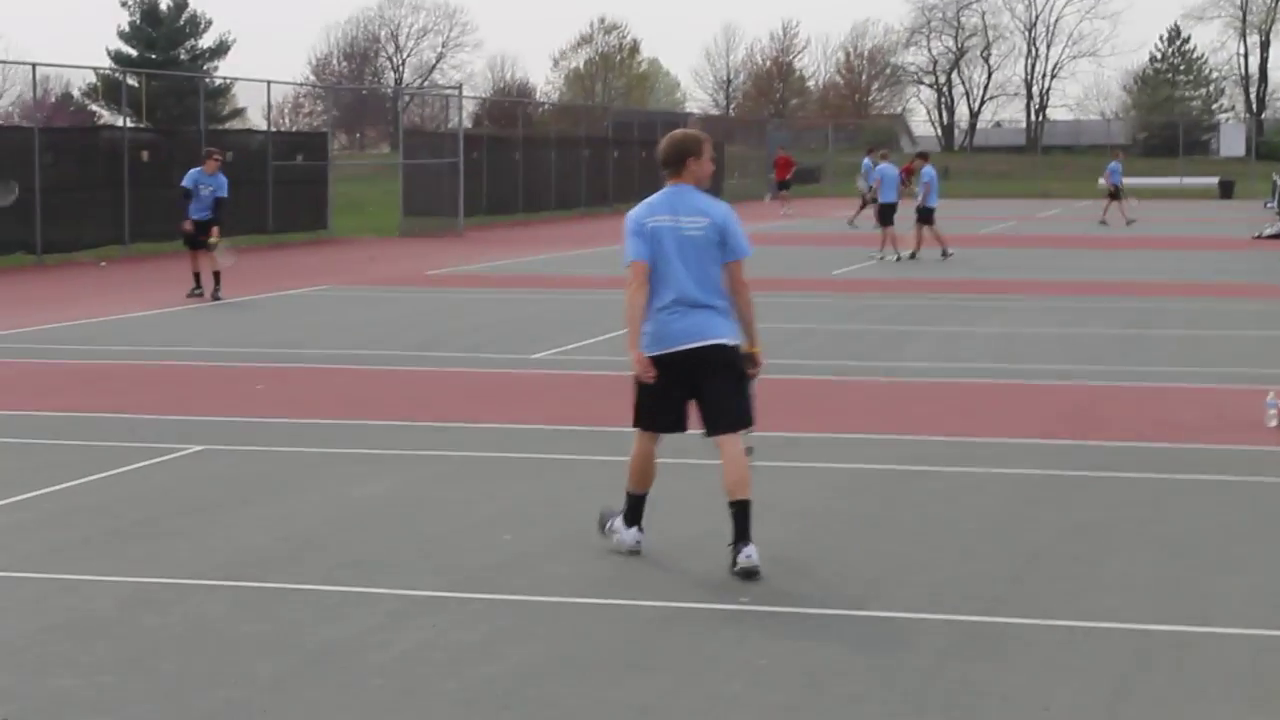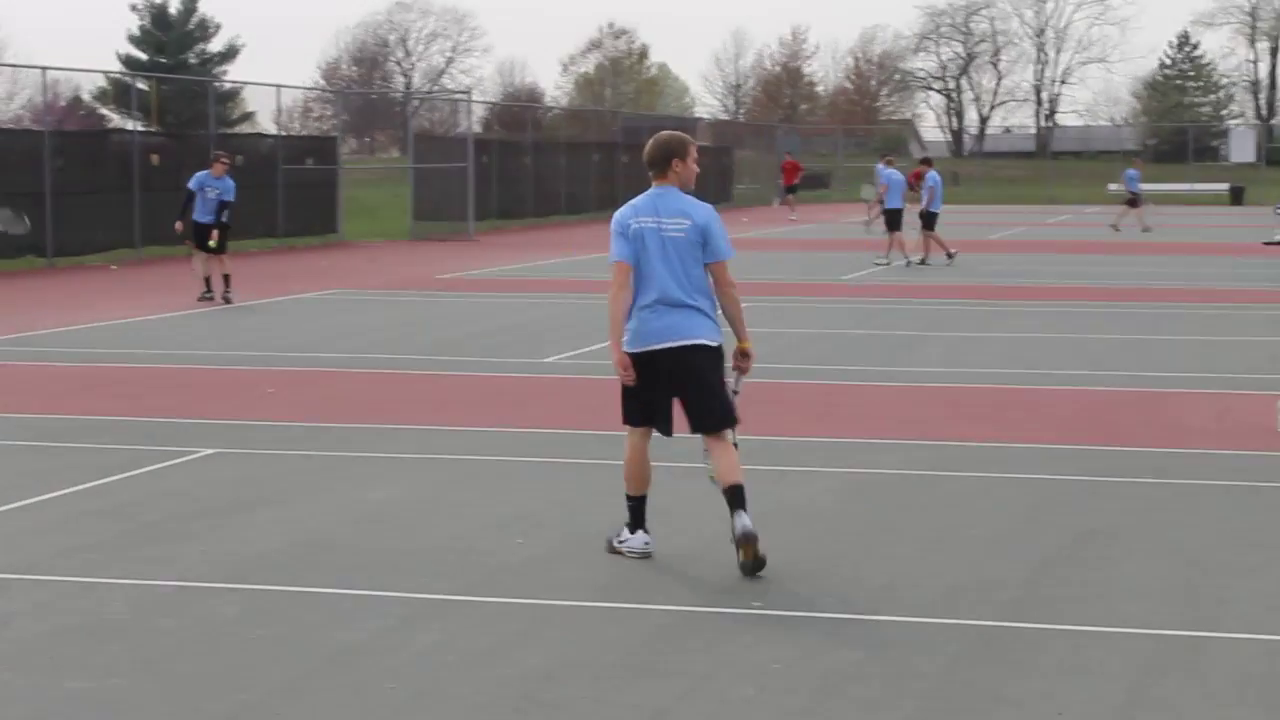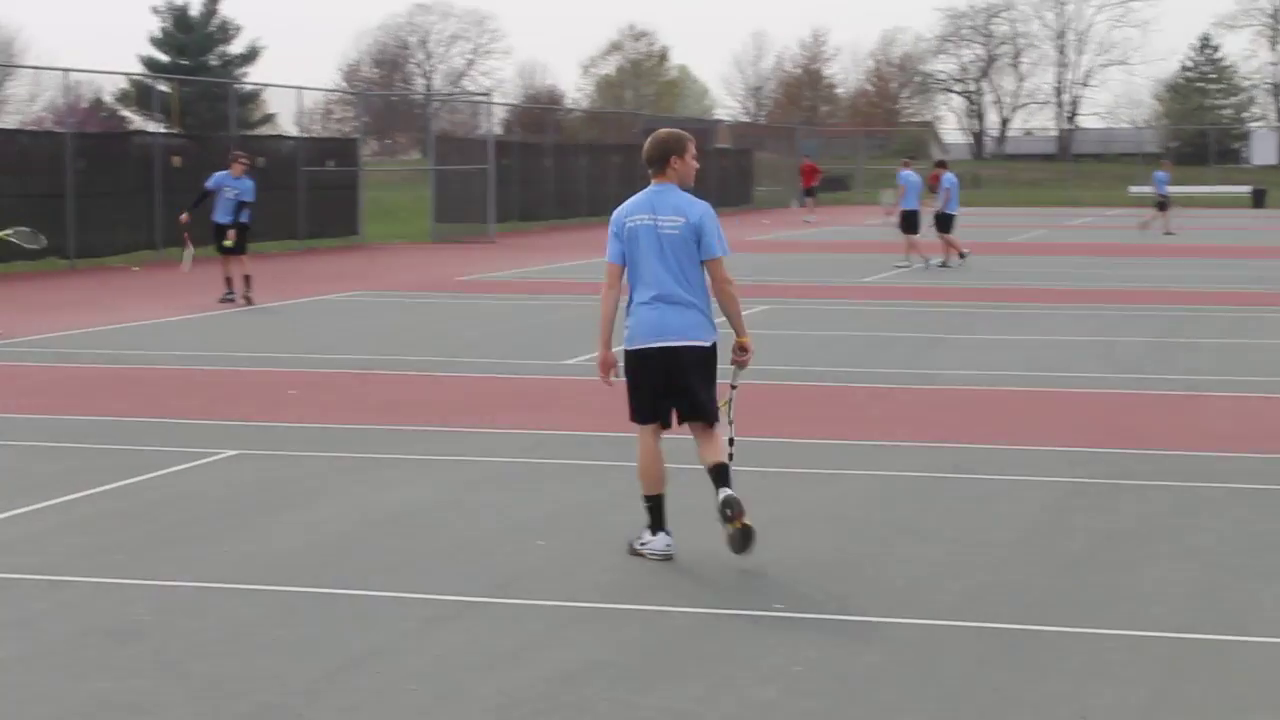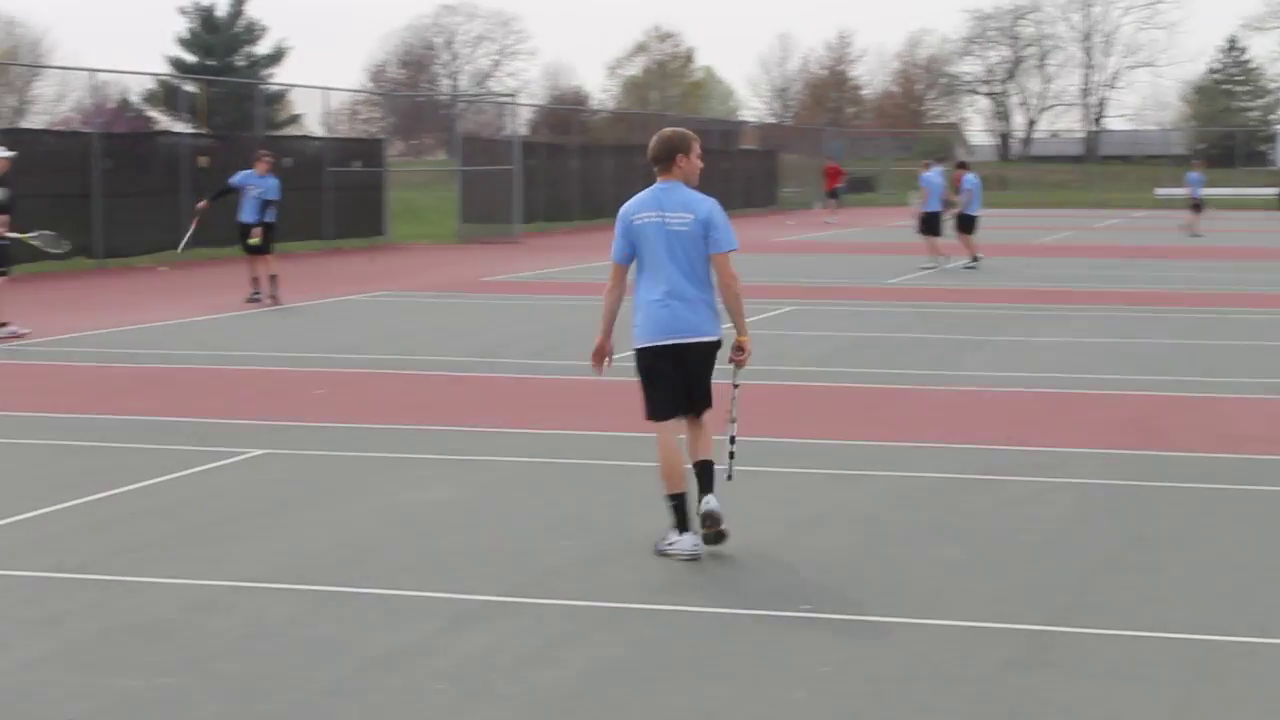
dt=0.1s
person 1, frame 1
left shoulder: (640, 216)
right shoulder: (720, 214)
left elbow: (638, 286)
right elbow: (738, 287)
left wrist: (636, 350)
right wrist: (751, 345)
left hip: (663, 343)
right hip: (717, 341)
left knee: (647, 437)
right knee: (730, 443)
left ankle: (629, 526)
right ankle: (743, 543)
person 1, frame 2
left shoulder: (626, 217)
right shoulder: (703, 215)
left elbow: (620, 286)
right elbow: (724, 286)
left wrist: (617, 349)
right wrist: (743, 342)
left hip: (646, 342)
right hip: (698, 339)
left knee: (638, 436)
right knee: (717, 438)
left ankle: (636, 531)
right ankle: (742, 525)
person 1, frame 3
left shoulder: (623, 215)
right shoulder: (698, 212)
left elbow: (611, 285)
right elbow: (720, 282)
left wrist: (604, 346)
right wrist: (741, 336)
left hip: (643, 339)
right hip: (695, 337)
left knee: (648, 434)
right knee: (704, 427)
left ankle: (657, 532)
right ankle: (727, 496)
person 1, frame 4
left shoulder: (631, 211)
right shoulder: (707, 208)
left elbow: (616, 280)
right elbow: (726, 277)
left wrist: (604, 336)
right wrist: (741, 333)
left hip: (653, 333)
right hip: (701, 331)
left knee: (668, 429)
right knee: (695, 419)
left ankle: (683, 532)
right ankle: (708, 502)
